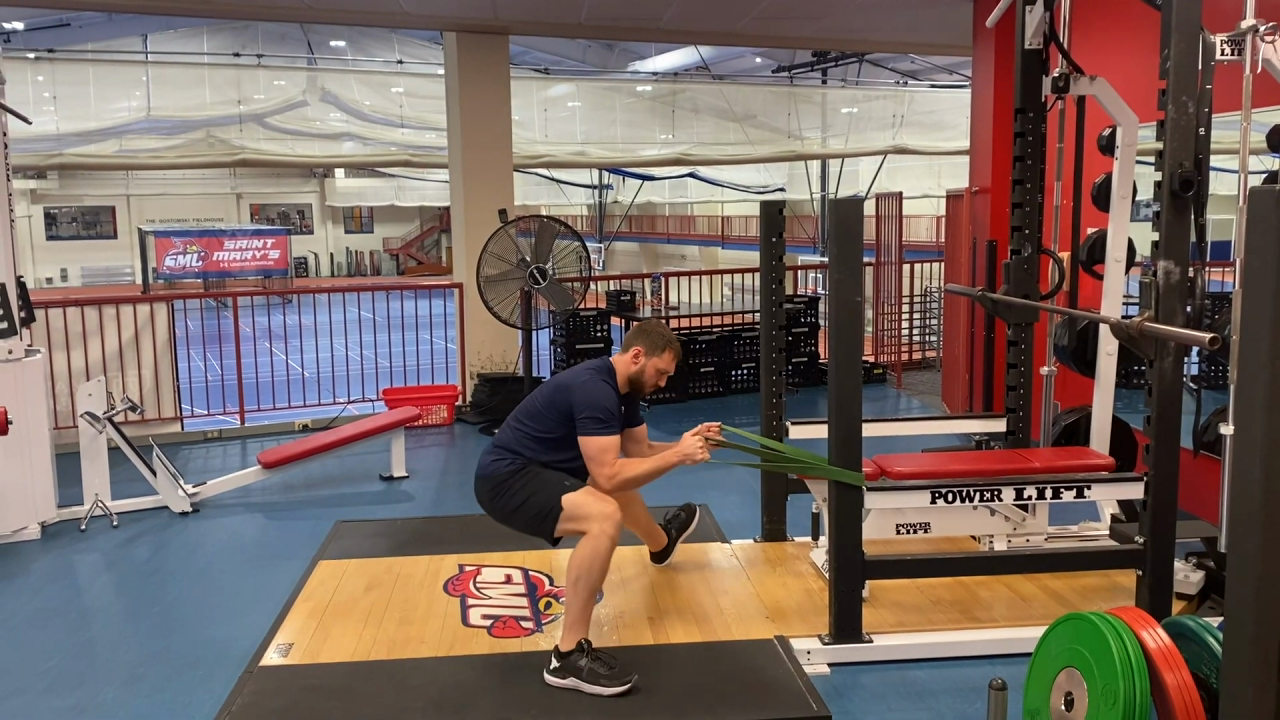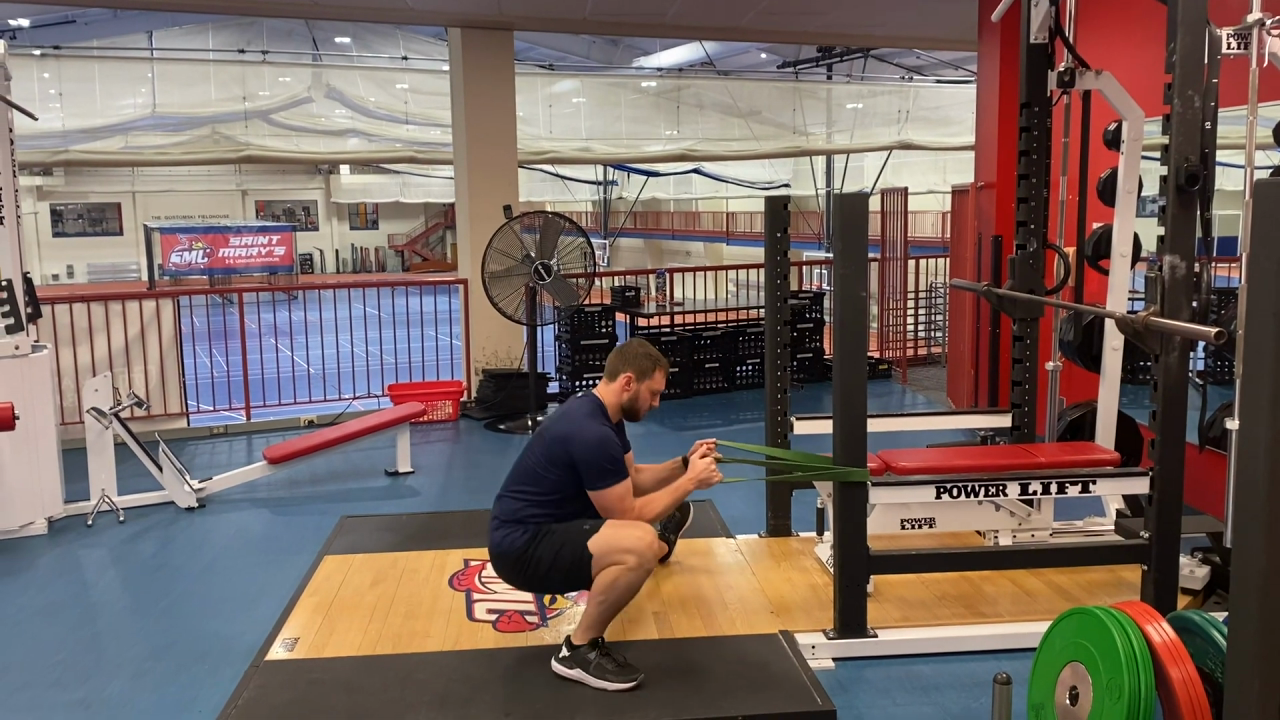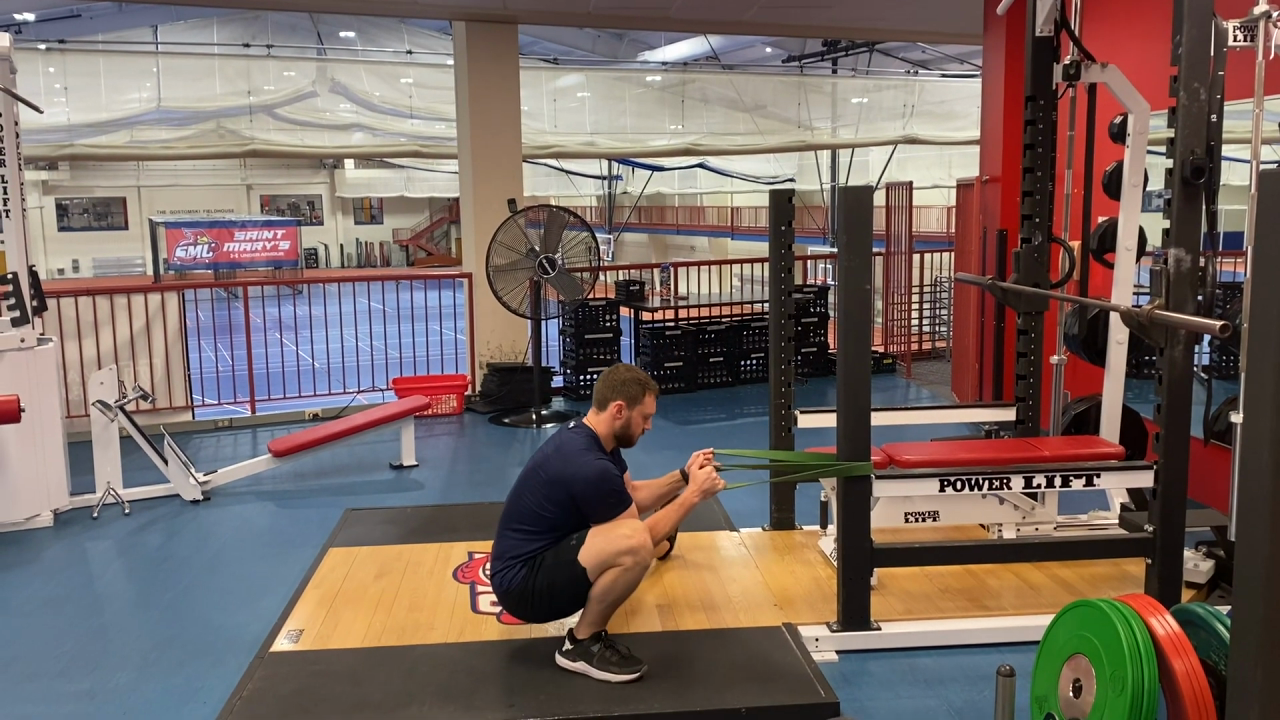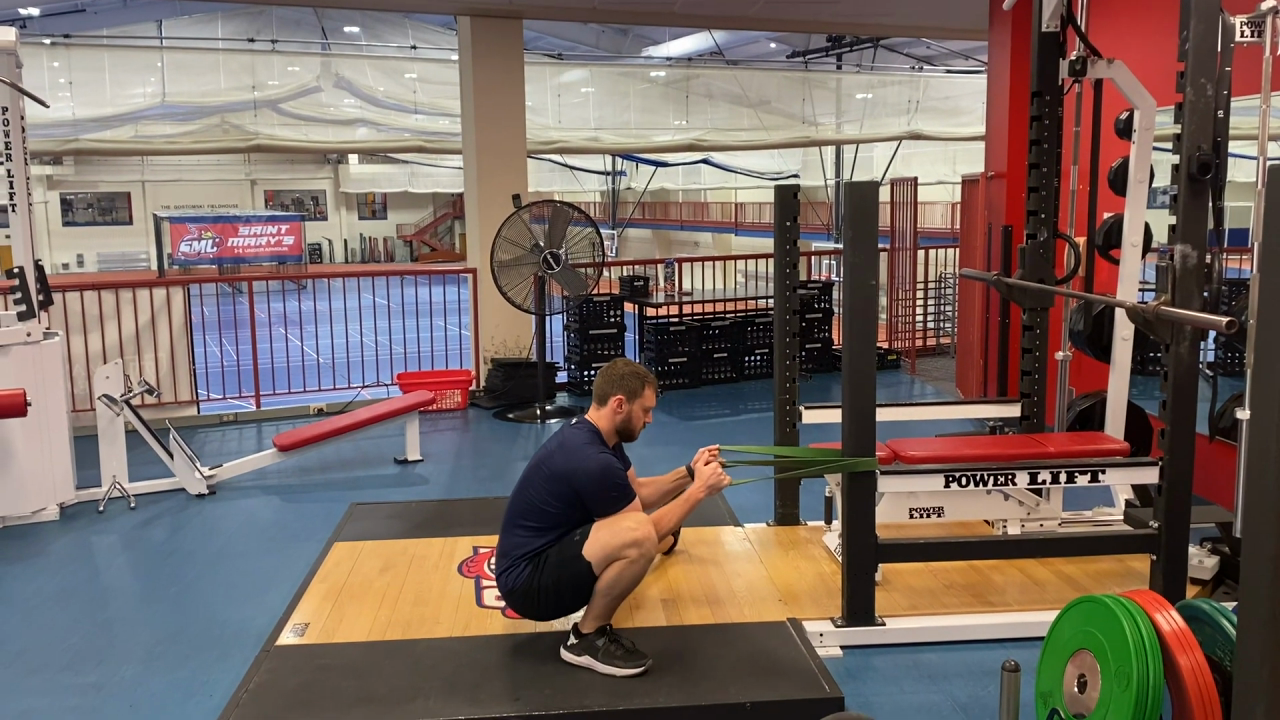
dt=0.5s
person 1, frame 1
left shoulder: (621, 387)
right shoulder: (594, 388)
left elbow: (639, 452)
right elbow: (608, 477)
left wrist: (688, 443)
right wrist: (676, 456)
left hip: (535, 470)
right hip: (506, 479)
left knee: (620, 492)
right knee: (605, 518)
left ankle: (662, 542)
right ankle: (569, 656)
person 1, frame 2
left shoulder: (600, 413)
right shoulder: (592, 434)
left elbow: (632, 479)
right elbow: (628, 516)
left wrist: (685, 463)
right wrist: (690, 482)
left hip: (535, 527)
right hip: (521, 547)
right knee: (640, 545)
left ankle: (662, 546)
right ankle: (580, 649)
person 1, frame 3
left shoulder: (588, 437)
right shoulder: (588, 467)
left elbow: (631, 496)
right elbow: (639, 537)
left wrist: (683, 476)
right wrist: (693, 494)
left hip: (542, 553)
right hip: (523, 582)
right knee: (635, 541)
left ankle: (662, 545)
right ankle: (583, 643)
person 1, frame 4
left shoulder: (591, 435)
right shoulder: (591, 461)
left elbow: (635, 493)
right elbow: (642, 533)
left wrist: (689, 473)
right wrist: (699, 490)
left hip: (545, 551)
right hip: (528, 580)
right knee: (639, 535)
left ankle: (666, 541)
right ankle: (587, 638)
